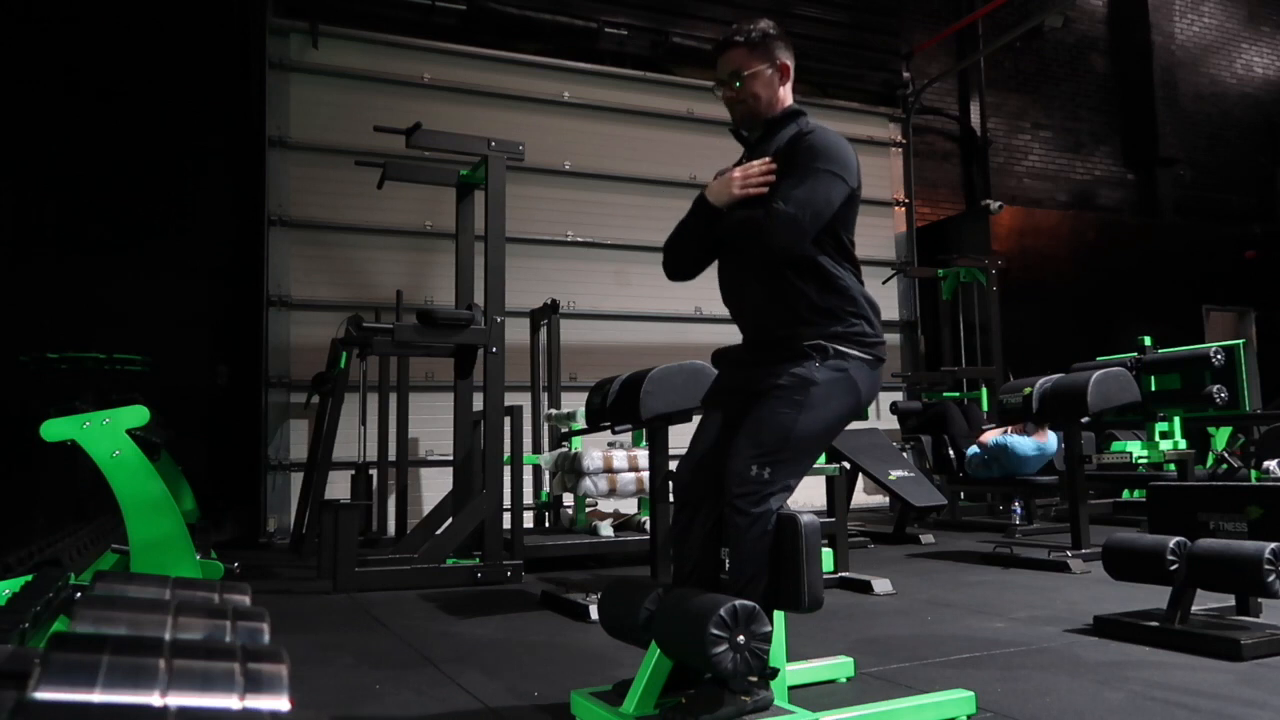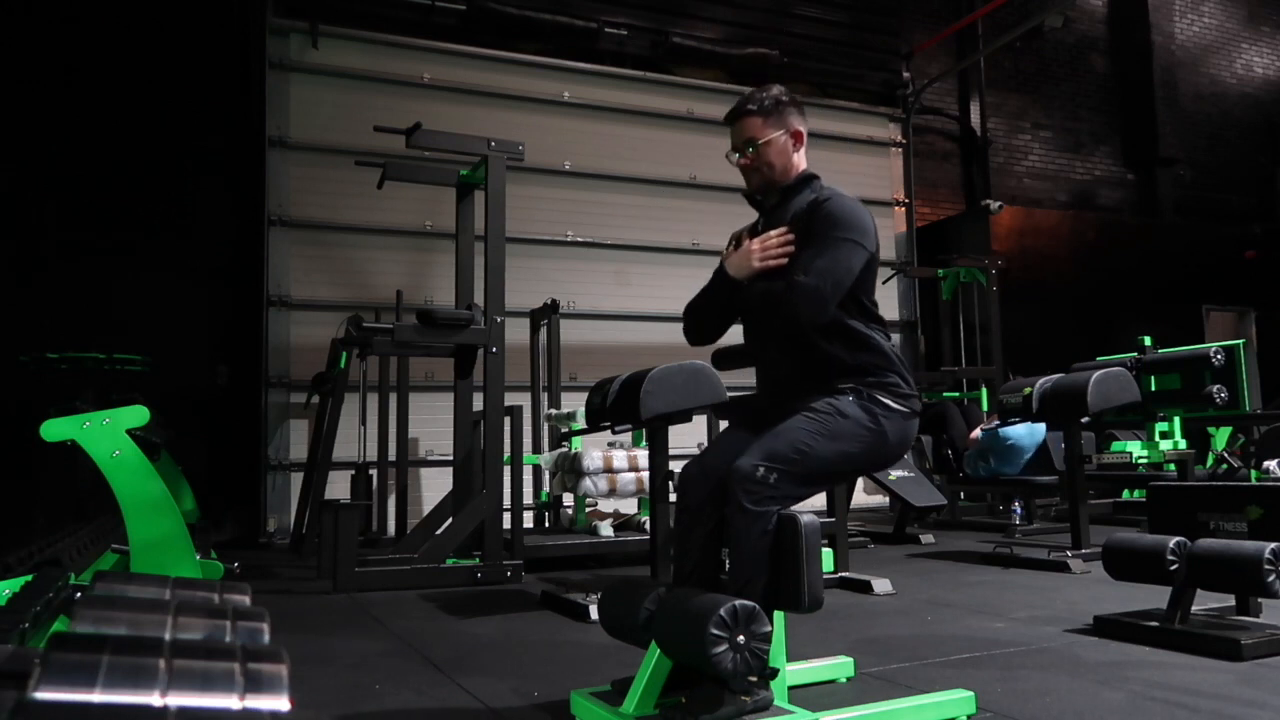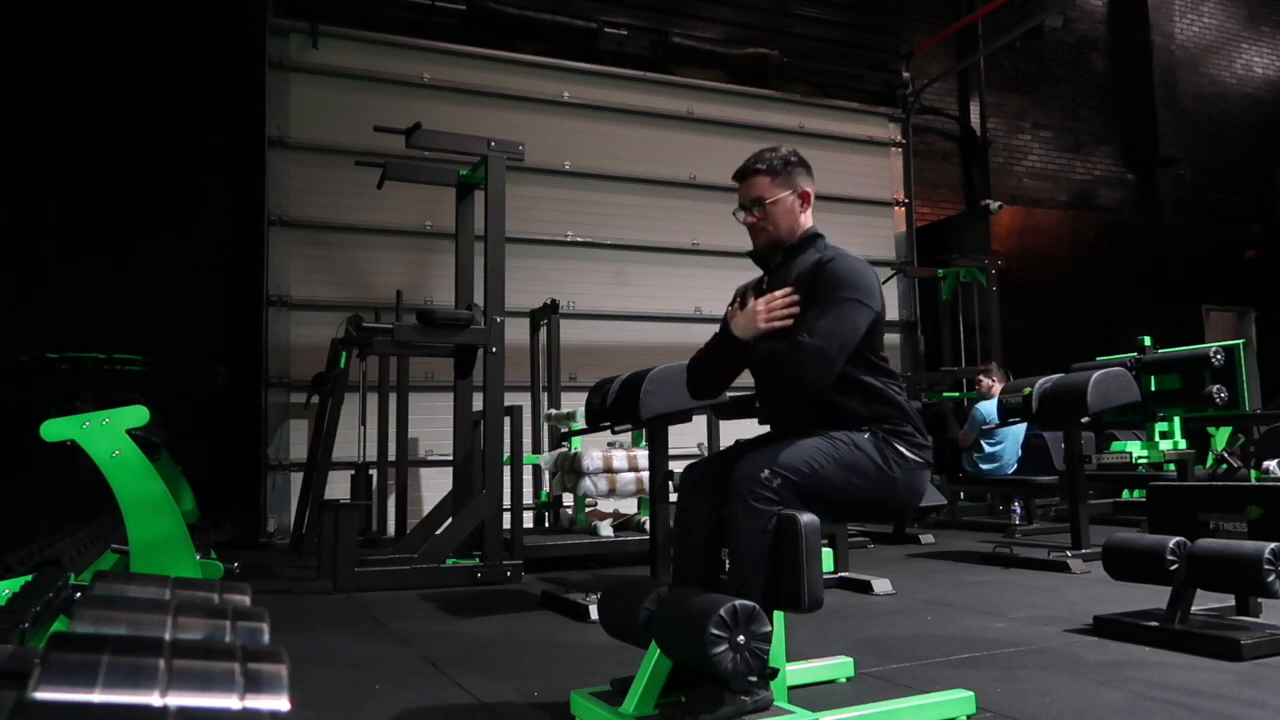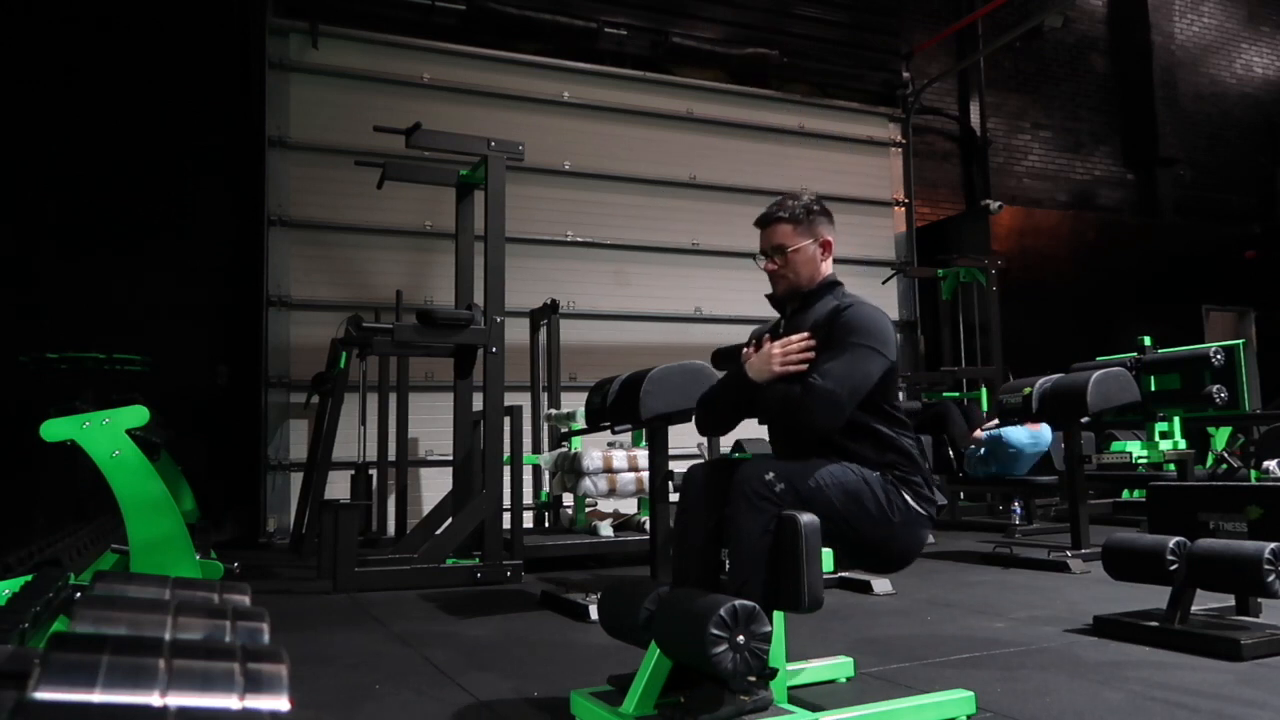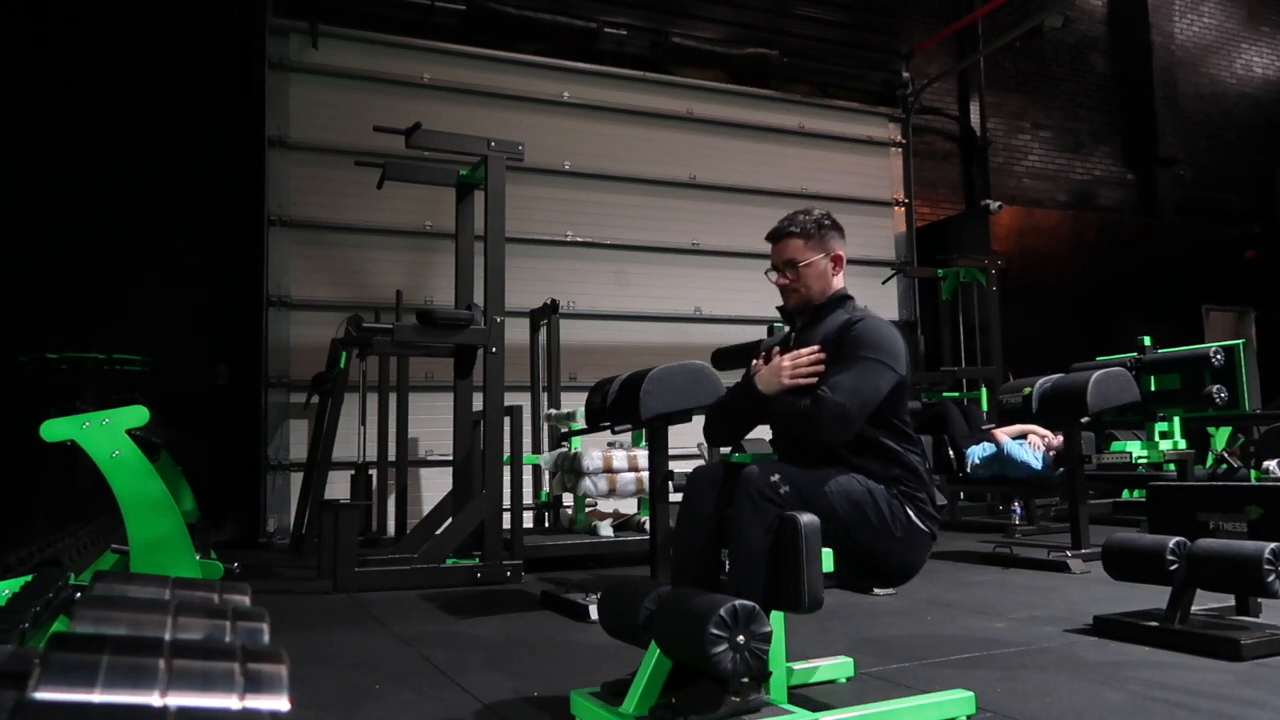
dt=0.7s
person 1, frame 1
left shoulder: (820, 149)
right shoulder: (740, 167)
left elbow: (781, 230)
right elbow: (678, 262)
left wrist: (723, 215)
right wrist: (714, 203)
left hip: (831, 353)
right hip: (764, 354)
left knee: (750, 482)
right knee: (697, 480)
person 1, frame 2
left shoulder: (837, 214)
right shoulder: (752, 234)
left elbow: (803, 304)
right elbow: (698, 328)
left wrist: (745, 286)
right wrist: (733, 274)
left hip: (867, 403)
right hip: (793, 399)
left knee: (753, 477)
right knee: (700, 482)
person 1, frame 3
left shoulder: (843, 274)
right shoulder: (754, 292)
left elbow: (809, 366)
right elbow: (701, 382)
left wrist: (747, 345)
right wrist: (736, 335)
left hip: (885, 451)
right hip: (811, 445)
left knee: (759, 478)
right knee: (701, 482)
person 1, frame 4
left shoulder: (857, 321)
right shoulder: (775, 332)
left elbow: (817, 409)
right elbow: (711, 418)
left wrist: (762, 382)
right wrist: (748, 376)
left hip: (891, 505)
right hip: (813, 487)
left knee: (760, 479)
right knee: (705, 483)
person 1, frame 5
left shoulder: (868, 335)
right shoulder: (784, 344)
left elbow: (826, 422)
right elbow: (718, 431)
left wrist: (769, 397)
right wrist: (758, 386)
left hip: (893, 519)
right hip: (820, 503)
left knee: (762, 482)
right knee: (708, 483)
left ankle: (743, 672)
